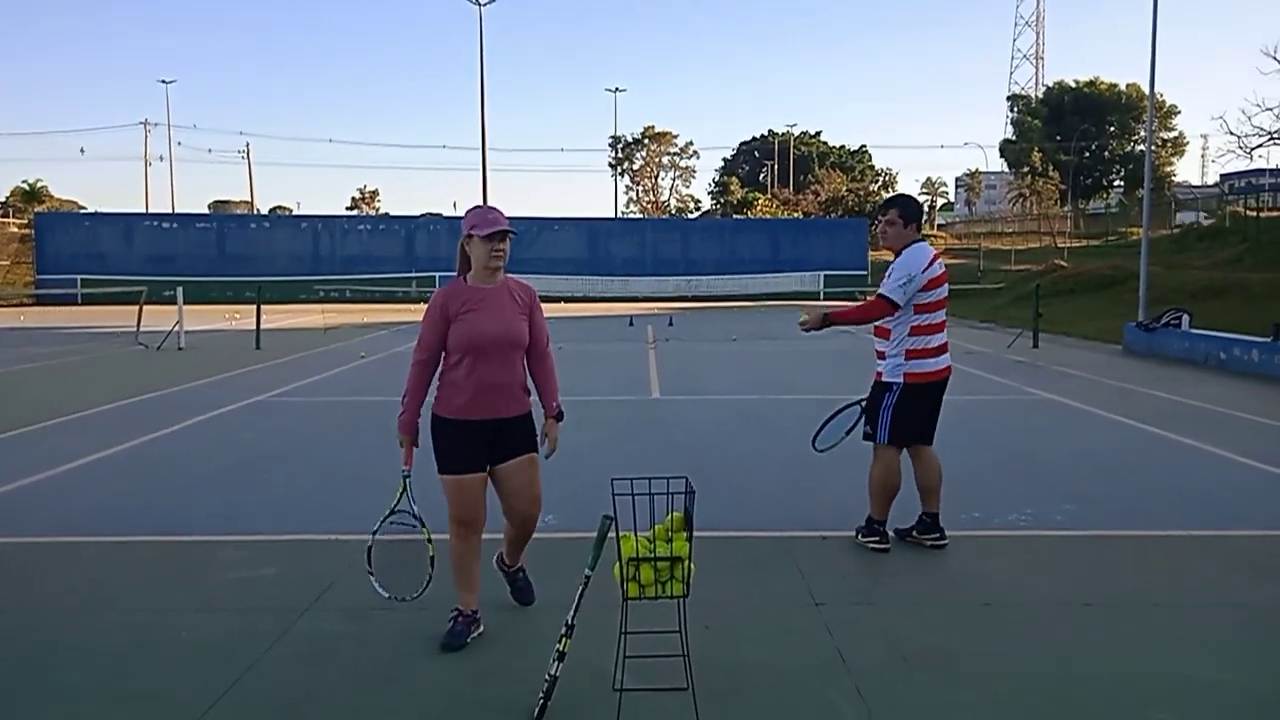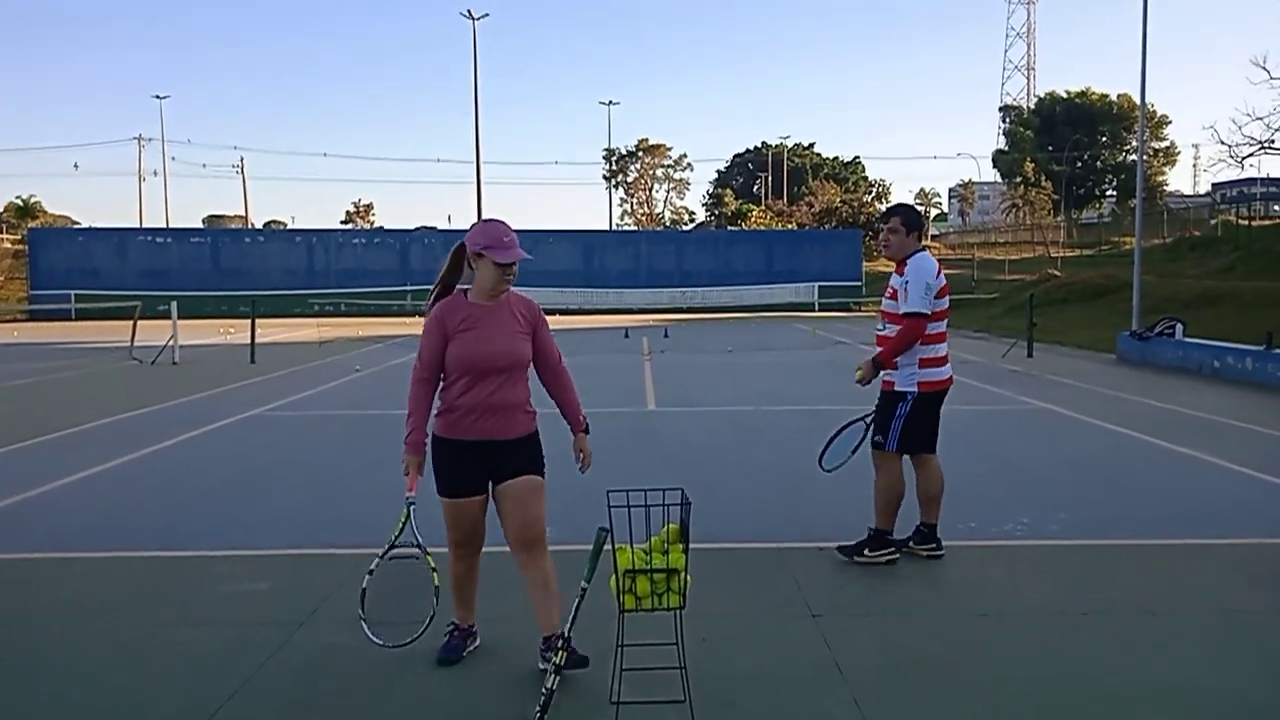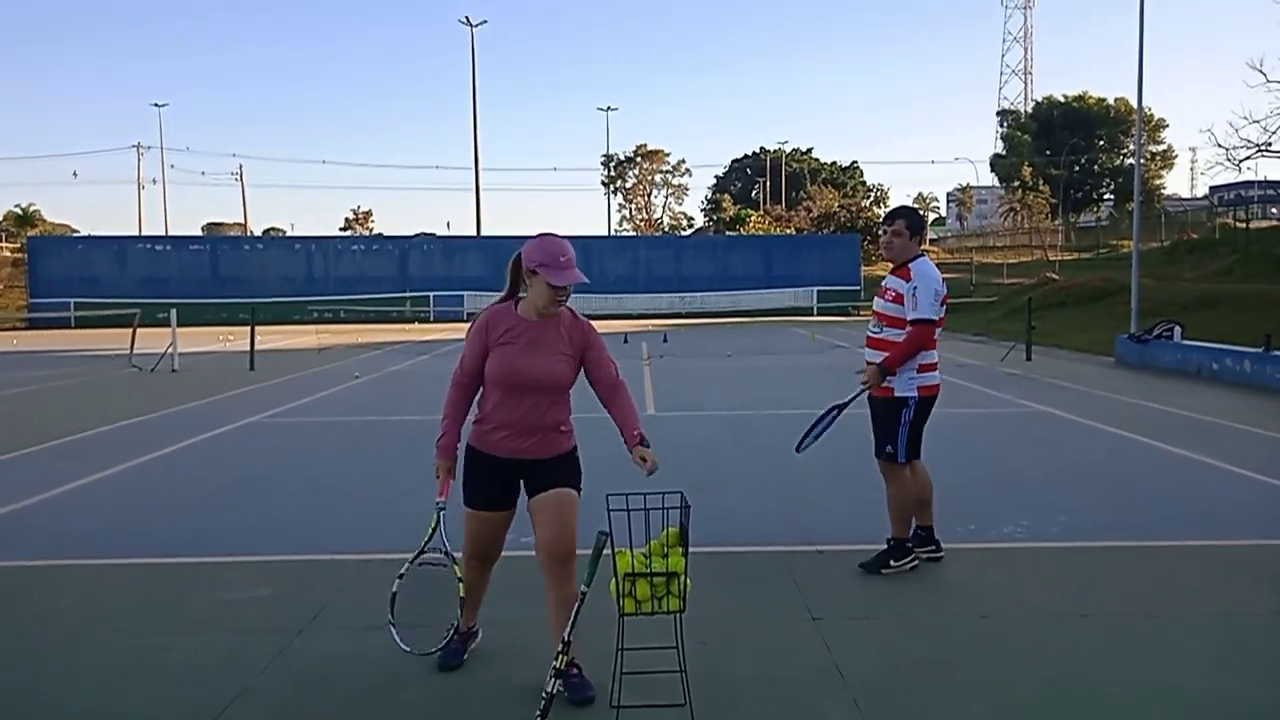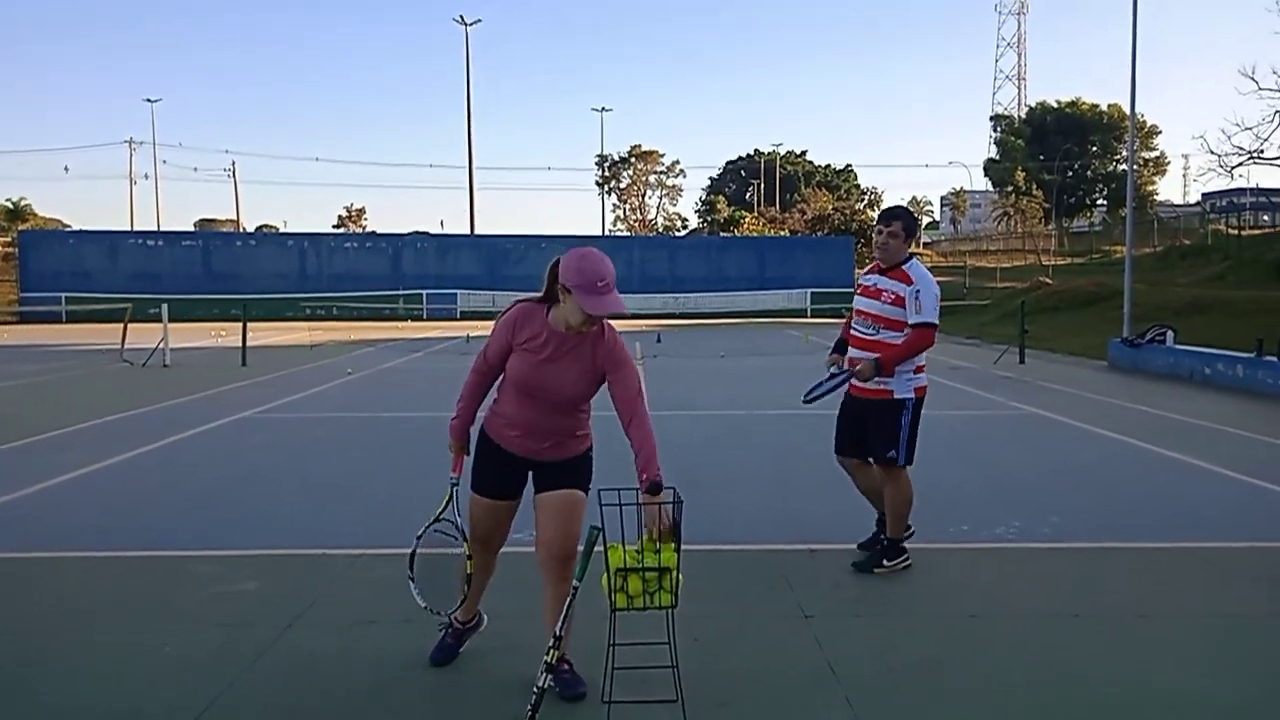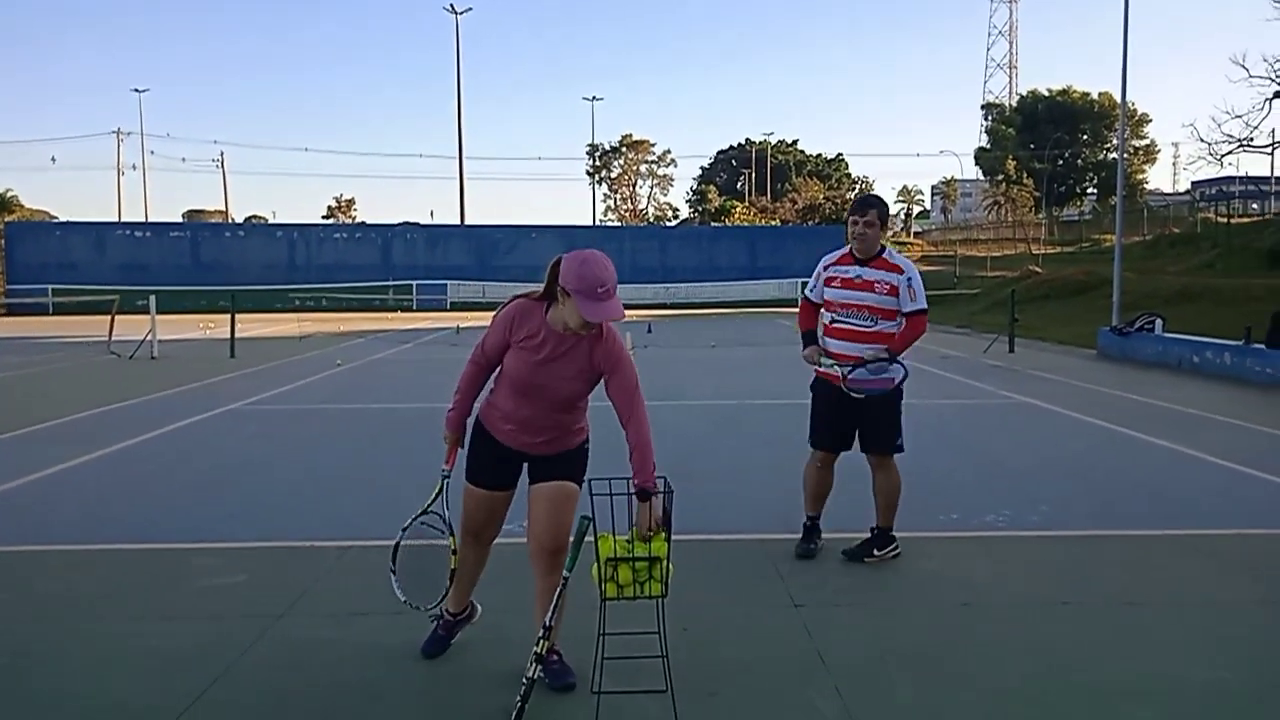
dt=0.3s
person 1, frame 1
left shoulder: (524, 295)
right shoulder: (447, 299)
left elbow: (540, 356)
right elbow: (424, 361)
left wrist: (552, 411)
right wrist: (408, 419)
left hip: (515, 422)
right hip: (457, 425)
left knee: (526, 512)
right knee: (465, 522)
left ankle: (510, 561)
right ankle: (467, 613)
person 1, frame 2
left shoulder: (528, 312)
right shoulder: (445, 313)
left elbow: (553, 371)
right elbow: (424, 380)
left wrist: (578, 426)
right wrist: (413, 443)
left hip: (518, 441)
right hip: (457, 445)
left knee: (531, 540)
right knee: (464, 545)
left ankle: (552, 641)
right ankle: (463, 629)
person 1, frame 3
left shoulder: (579, 330)
right shoulder: (492, 322)
left elbow: (612, 387)
right elbow: (462, 386)
left wrist: (635, 440)
right wrist: (446, 447)
left hip: (555, 457)
right hip: (488, 456)
left knee: (561, 557)
right knee: (480, 554)
left ankle: (567, 662)
right ankle: (466, 629)
person 1, frame 4
left shoulder: (609, 346)
right shoulder: (520, 319)
left elbow: (635, 415)
right elbow: (483, 371)
left wrist: (650, 486)
right wrist: (460, 427)
left hip: (567, 457)
right hip: (499, 446)
left knee: (559, 558)
right knee: (482, 541)
left ankle: (557, 658)
right ankle: (465, 619)
person 1, frame 5
left shoulder: (608, 346)
right shoulder: (519, 315)
left elbow: (633, 417)
right elbow: (481, 362)
left wrist: (645, 492)
right wrist: (456, 418)
left hip: (561, 451)
right hip: (495, 436)
left knee: (550, 550)
right knee: (474, 532)
left ankle: (547, 649)
right ankle: (457, 610)
person 2, frame 1
left shoulder: (910, 263)
right shoulder: (926, 258)
left elbow: (876, 309)
left wrist: (825, 319)
left hip: (905, 374)
right hip: (931, 370)
left knee: (886, 448)
right knee: (921, 446)
left ankle: (875, 528)
right ankle: (930, 524)
person 2, frame 2
left shoulder: (916, 271)
right shoulder: (912, 268)
left elbow: (912, 328)
left wrist: (876, 363)
right wrist: (884, 365)
left hip: (911, 383)
right hip: (924, 380)
left knee: (885, 455)
right knee: (923, 454)
left ankle: (882, 540)
right ankle: (927, 535)
person 2, frame 3
left shoulder: (921, 277)
right shoulder: (899, 273)
left elbow: (921, 335)
left wrist: (882, 368)
right wrist: (877, 367)
left hip: (905, 389)
right hip: (894, 387)
left knee: (893, 465)
right knee: (907, 462)
left ankle: (900, 548)
right ankle: (925, 537)
person 2, frame 4
left shoulder: (919, 282)
right shoulder: (868, 274)
left elbow: (924, 336)
left wrist: (879, 364)
right wrist: (839, 350)
left hip: (897, 392)
right hip: (858, 389)
left knee: (890, 467)
right knee: (849, 458)
left ankle: (894, 548)
right ankle: (893, 523)
person 2, frame 5
left shoulder: (902, 271)
right shoulder: (829, 264)
left elbow: (917, 321)
right elbow: (809, 307)
left wrist: (890, 352)
right wrist: (810, 342)
right hip: (831, 379)
left knee: (880, 458)
right knee: (821, 455)
left ankle: (884, 538)
right ankle: (811, 527)
